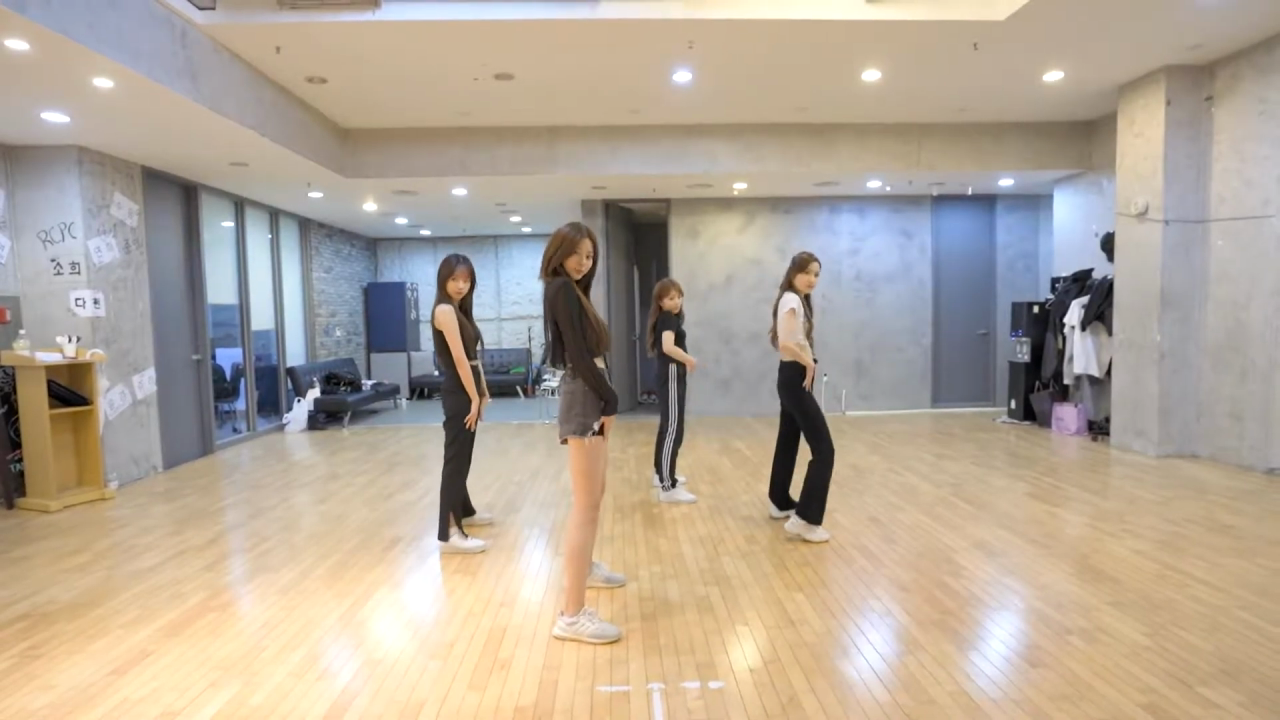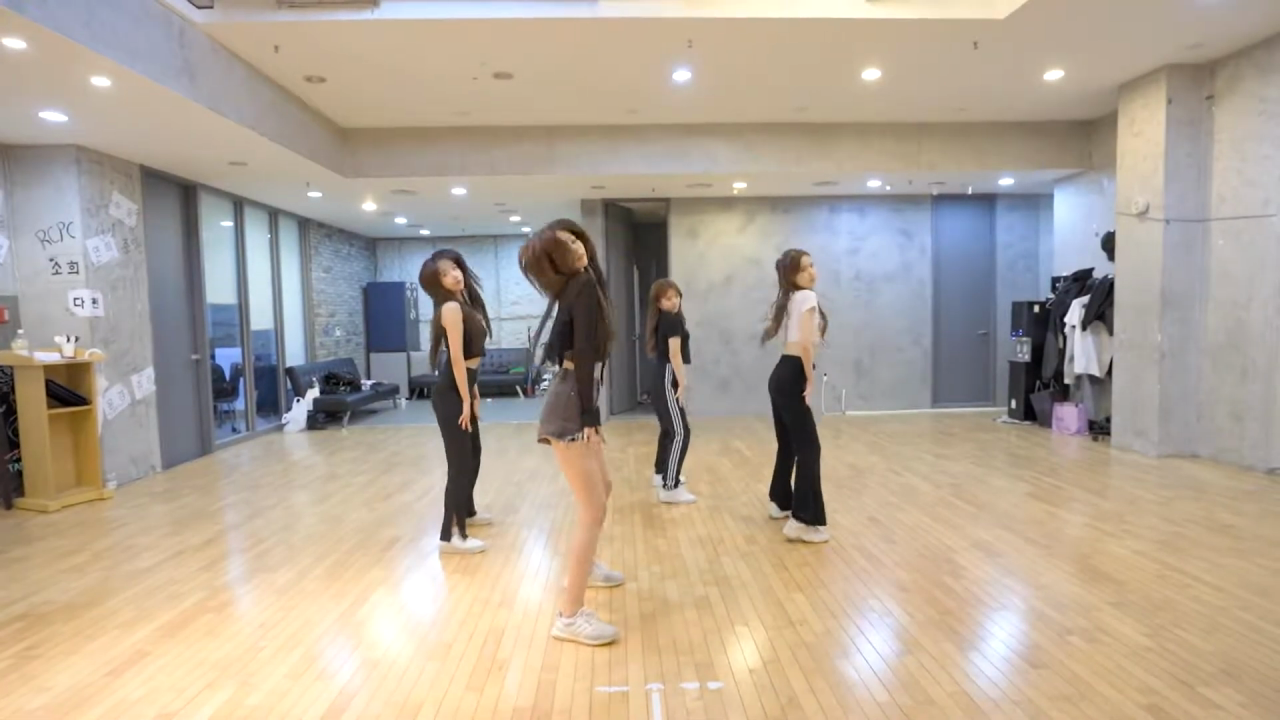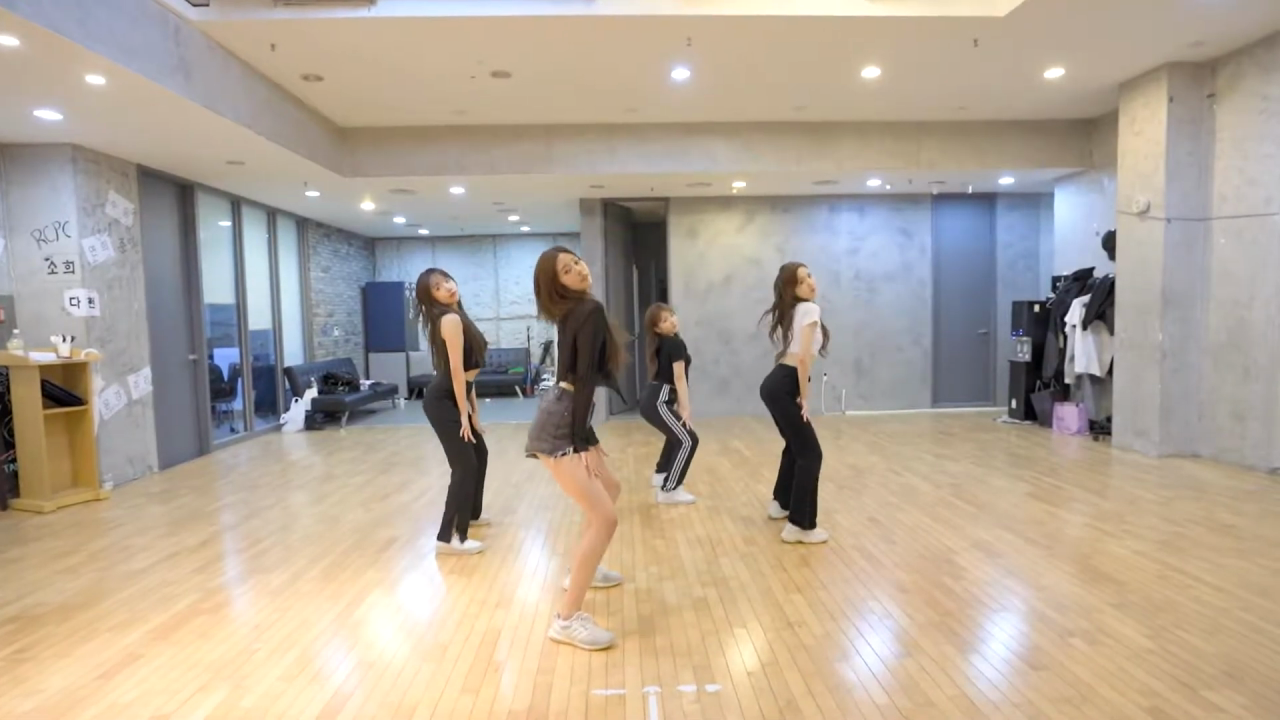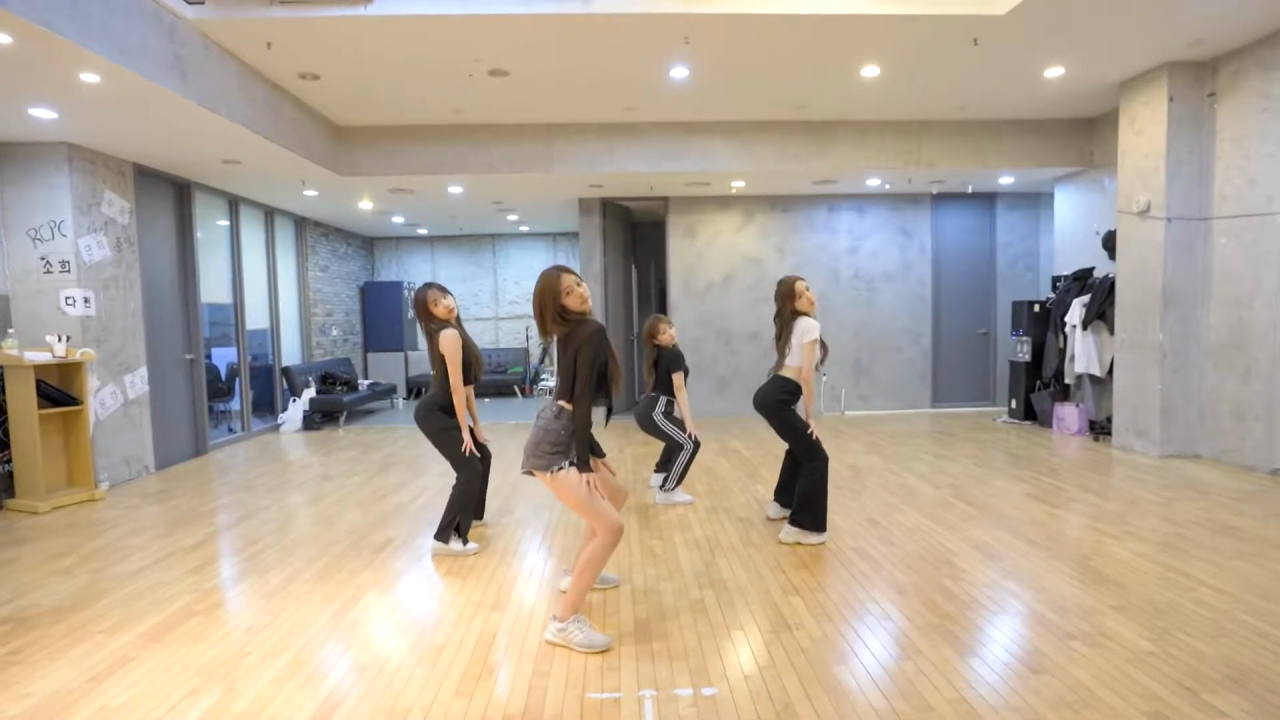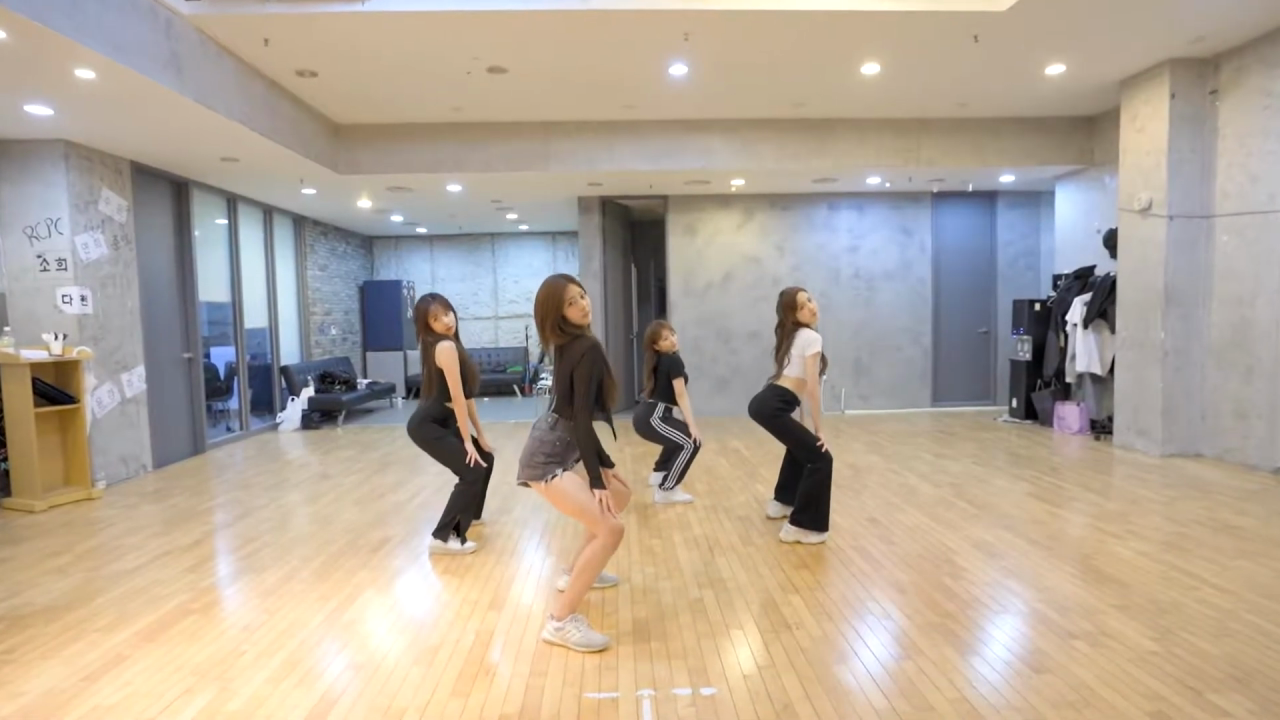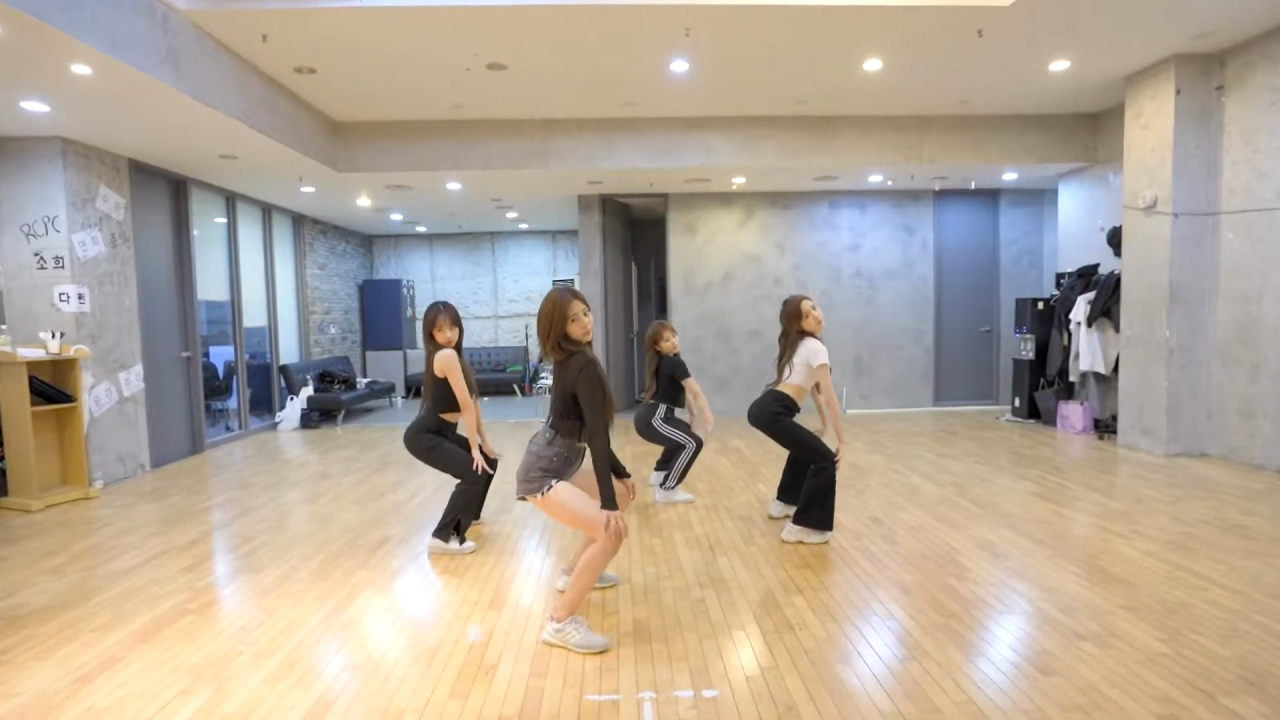
dt=0.3s
person 1, frame 1
left shoulder: (572, 289)
right shoulder: (561, 288)
right elbow: (577, 354)
left wrist: (605, 399)
right wrist: (610, 400)
left hip: (590, 397)
right hip: (583, 401)
left knee: (595, 493)
right knee: (585, 506)
left ankle: (585, 567)
right ankle: (572, 615)
person 1, frame 2
left shoulder: (579, 285)
right shoulder: (583, 283)
right elbow: (583, 353)
left wrist: (589, 416)
right wrist: (590, 417)
left hip: (573, 402)
right hip: (569, 408)
left knee: (601, 488)
right knee: (593, 507)
left ankle: (584, 567)
right ankle: (569, 616)
person 1, frame 3
left shoulder: (576, 312)
right shoulder: (590, 310)
right elbow: (584, 378)
left wrist: (587, 437)
right wrist: (583, 442)
left hip: (565, 419)
right hip: (558, 427)
left knee: (610, 489)
right knee: (604, 518)
left ankle: (582, 570)
right ankle: (567, 619)
person 1, frame 4
left shoulder: (571, 333)
right shoulder: (592, 332)
right elbow: (581, 400)
left wrist: (594, 453)
right wrist: (584, 464)
left hip: (560, 437)
right hip: (553, 445)
left knee: (616, 495)
right knee: (610, 526)
left ankle: (578, 573)
right ankle: (564, 621)
person 1, frame 5
left shoulder: (570, 345)
right shoulder: (587, 348)
right elbow: (580, 416)
left wrist: (604, 464)
right wrist: (595, 480)
left hip: (558, 447)
right hip: (548, 456)
left knee: (619, 495)
right knee: (610, 528)
left ankle: (575, 572)
right ankle: (561, 620)
person 1, frame 6
left shoulder: (569, 359)
right shoulder: (584, 364)
left elbow: (589, 430)
right elbow: (597, 433)
left wrist: (618, 479)
right wrist: (608, 500)
left hip: (556, 461)
right hip: (544, 470)
left knee: (623, 495)
right knee: (611, 528)
left ankle: (574, 572)
right ankle: (561, 621)
person 2, frame 1
left shoulder: (460, 310)
right shoulder: (444, 309)
right elbow: (459, 358)
left wrist: (483, 392)
right wrist: (474, 398)
left hip: (468, 389)
right hip: (458, 392)
left knee: (463, 456)
right knee: (455, 459)
left ankle: (464, 511)
right ankle: (449, 534)
person 2, frame 2
left shoulder: (465, 304)
right shoulder: (451, 307)
right elbow: (457, 357)
left wrist: (474, 396)
right wrist: (466, 401)
left hip: (462, 387)
right hip: (450, 392)
left knee: (472, 453)
right knee: (461, 460)
left ankle: (466, 512)
right ankle: (451, 536)
person 2, frame 3
left shoulder: (459, 317)
right shoulder: (451, 319)
right elbow: (456, 370)
left wrist: (474, 409)
right wrist: (464, 413)
left hip: (456, 397)
right hip: (443, 400)
left knee: (479, 454)
right knee: (465, 464)
left ankle: (469, 513)
right ankle: (449, 537)
person 2, frame 4
left shoulder: (456, 332)
right shoulder: (449, 334)
left elbow: (467, 383)
right elbow: (456, 386)
left wrist: (476, 424)
right wrist: (464, 430)
left hip: (443, 410)
right hip: (433, 414)
left knee: (482, 455)
right knee: (470, 469)
left ankle: (471, 514)
right ankle: (445, 538)
person 2, frame 5
left shoulder: (452, 344)
right shoulder: (446, 347)
left elbow: (467, 394)
right elbow: (457, 398)
left wrist: (479, 434)
right wrist: (467, 440)
left hip: (440, 421)
right hip: (427, 425)
left knee: (484, 458)
right knee: (472, 472)
left ankle: (469, 514)
right ankle: (443, 537)
person 2, frame 6
left shoulder: (455, 356)
right shoulder: (445, 356)
left elbow: (469, 404)
right elbow: (467, 404)
left wrist: (484, 443)
right wrist: (476, 445)
left hip: (442, 432)
right hip: (424, 436)
left knee: (487, 463)
right knee: (474, 473)
left ankle: (467, 515)
right ankle: (444, 537)
person 3, frame 1
left shoulder: (797, 300)
right shoulder: (791, 299)
right elbow: (784, 343)
left wrist: (806, 363)
right wrist: (810, 364)
left hip: (793, 378)
right hip: (795, 379)
left knee: (788, 441)
right knee: (823, 449)
left ankle: (780, 502)
right ankle: (805, 519)
person 3, frame 2
left shoulder: (789, 299)
right shoulder: (807, 297)
right elbow: (805, 344)
left wrist: (804, 379)
right wrist: (810, 380)
left hip: (781, 376)
right hip: (791, 377)
left knee: (789, 443)
right knee: (808, 447)
left ankle: (780, 502)
right ankle: (803, 522)
person 3, frame 3
left shoulder: (790, 311)
right shoulder: (810, 309)
right elbow: (803, 358)
left wrist: (798, 394)
right wrist: (804, 398)
left hip: (774, 384)
right hip: (783, 387)
left knee: (796, 445)
right knee: (810, 453)
left ankle: (781, 503)
right ankle: (799, 525)
person 3, frame 4
left shoulder: (792, 325)
right shoulder: (809, 325)
right elbow: (807, 375)
left wrist: (803, 415)
right wrist: (810, 416)
left hip: (768, 395)
right hip: (777, 399)
left knee: (800, 446)
right knee: (816, 457)
left ankle: (782, 503)
right ankle: (800, 526)
person 3, frame 5
left shoulder: (793, 336)
right shoulder: (811, 337)
right elbow: (812, 387)
left wrist: (803, 423)
right wrist: (818, 429)
left hip: (764, 403)
right hip: (773, 407)
left knee: (801, 445)
right knee: (820, 458)
left ankle: (782, 501)
right ankle: (801, 526)
person 3, frame 6
left shoulder: (799, 344)
right shoulder: (816, 348)
left elbow: (815, 391)
right elbow: (829, 397)
left wrist: (824, 421)
right wrist: (840, 439)
left hip: (762, 408)
right hip: (771, 413)
left knee: (804, 448)
right knee: (824, 459)
left ankle: (784, 501)
right ankle: (803, 526)
person 4, frame 1
left shoulder: (669, 318)
right shoulder: (667, 319)
right elbow: (668, 347)
left wrist: (684, 361)
right wrist: (689, 360)
left hip: (671, 376)
right hip: (672, 377)
left knee: (667, 428)
right knee: (674, 431)
left ankle: (661, 474)
right ankle: (668, 488)
person 4, frame 2
left shoulder: (663, 320)
right shoulder: (673, 320)
right elbow: (675, 355)
left wrist: (678, 382)
right wrist: (682, 384)
left hip: (661, 379)
right hip: (666, 381)
left knee: (670, 428)
right knee: (680, 432)
left ankle: (661, 473)
right ankle: (669, 488)
person 4, frame 3
left shoulder: (662, 344)
right shoulder: (675, 344)
right elbow: (679, 378)
left wrist: (680, 405)
right wrist: (686, 408)
left hip: (652, 399)
right hip: (658, 402)
left knee: (678, 433)
right knee: (688, 440)
left ankle: (661, 473)
right ankle: (669, 490)
person 4, frame 4
left shoulder: (660, 355)
right shoulder: (674, 354)
right elbow: (679, 390)
left wrist: (683, 418)
right wrist: (688, 421)
left hip: (648, 410)
right hip: (654, 413)
left knee: (679, 436)
right knee: (690, 443)
left ankle: (660, 474)
right ankle: (667, 491)
person 4, frame 5
left shoulder: (661, 361)
right shoulder: (673, 361)
left elbow: (673, 394)
right elbow: (681, 395)
left wrist: (687, 424)
right wrist: (692, 425)
left hip: (647, 415)
right hip: (652, 418)
left knee: (679, 436)
right knee: (691, 442)
left ankle: (659, 473)
right ankle: (666, 490)
person 4, frame 6
left shoulder: (669, 362)
right shoulder: (674, 364)
left elbow: (686, 391)
right elbow: (695, 392)
left wrist: (696, 419)
right wrist: (709, 420)
left hip: (651, 415)
right hip: (651, 419)
left knee: (679, 434)
right knee: (694, 442)
left ankle: (660, 472)
right ankle: (666, 489)
